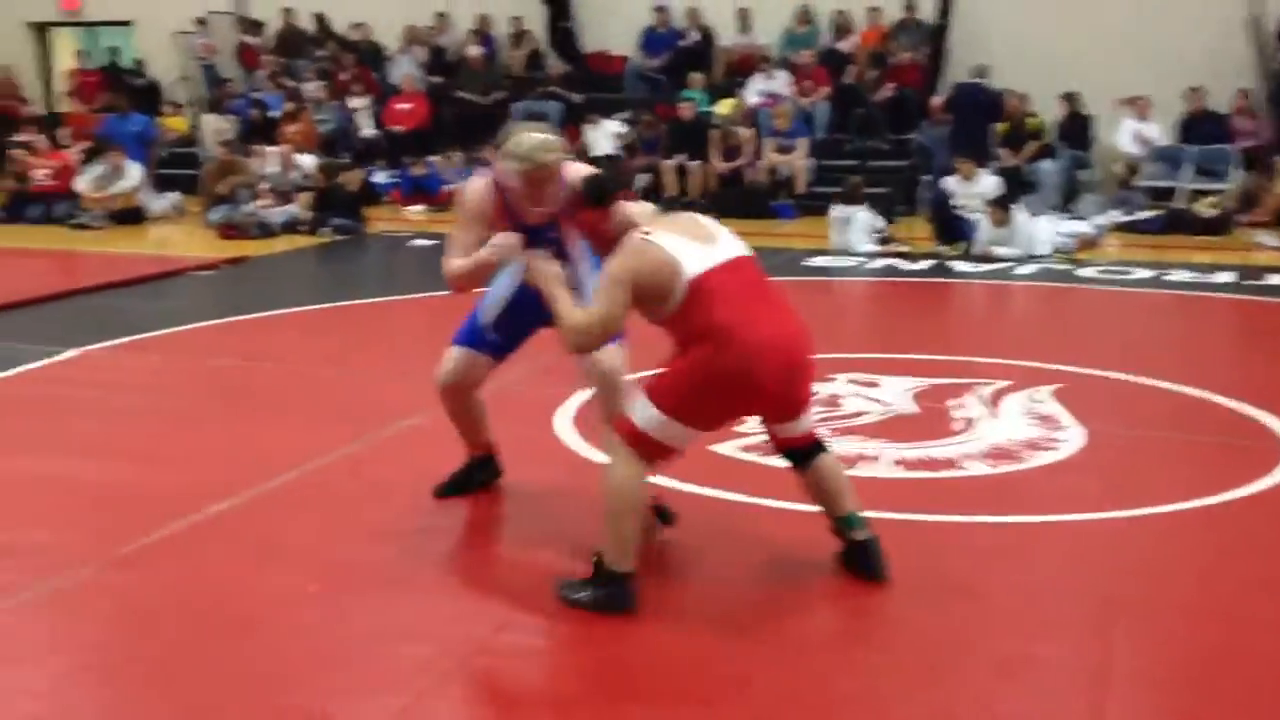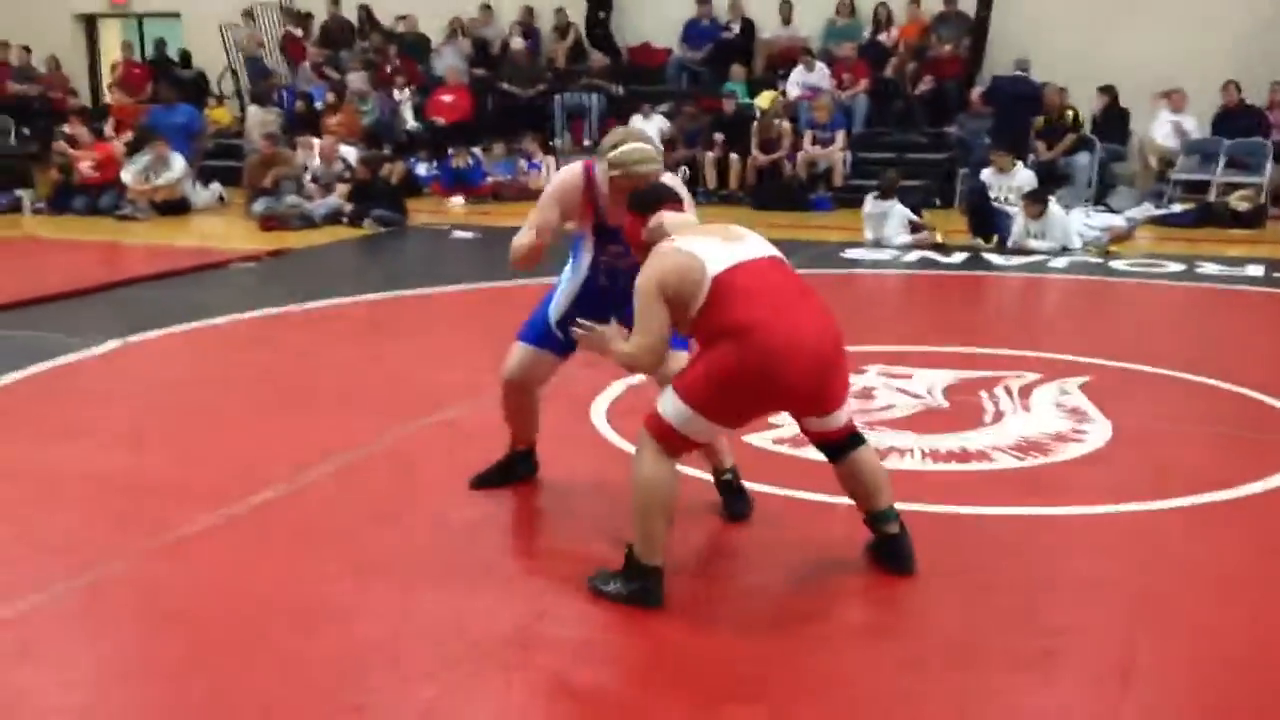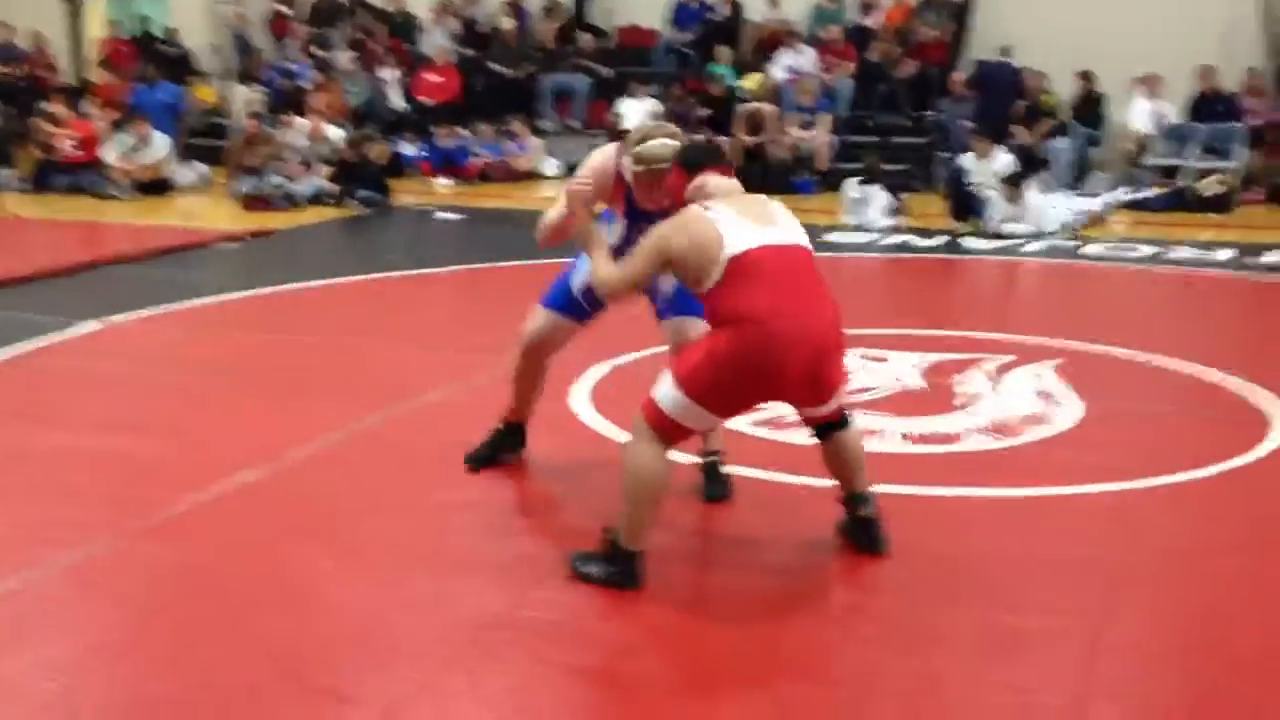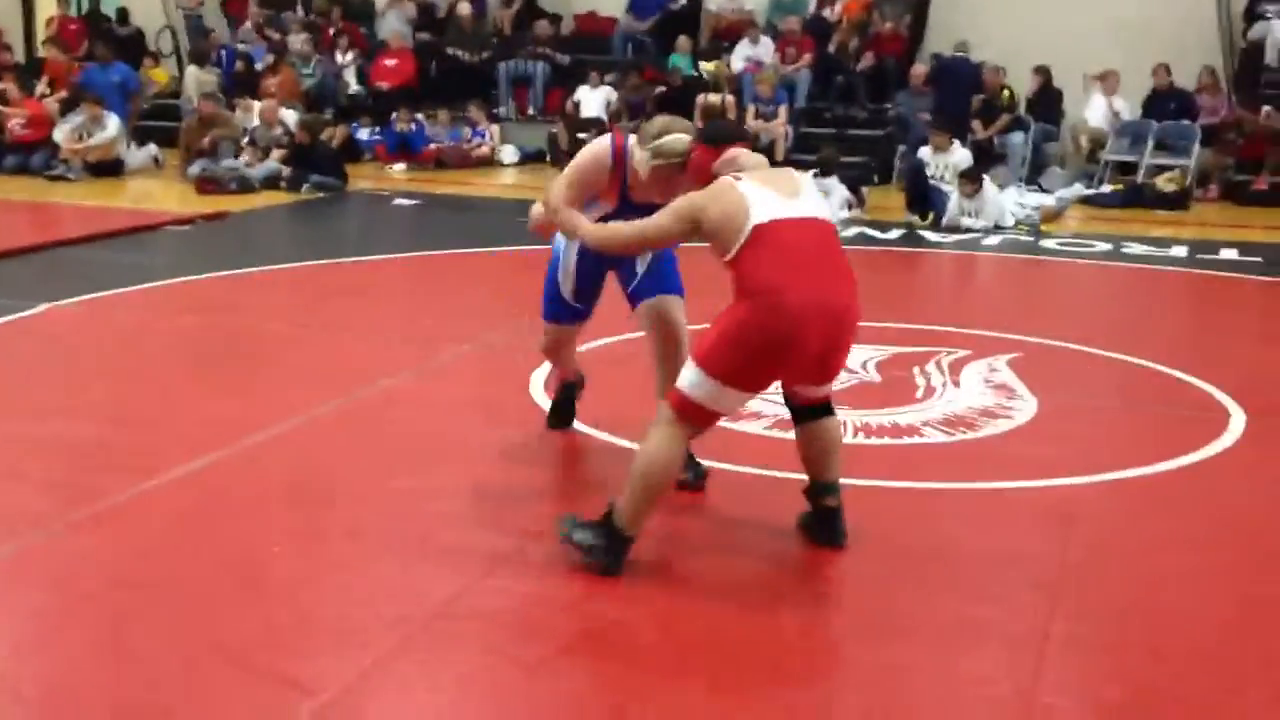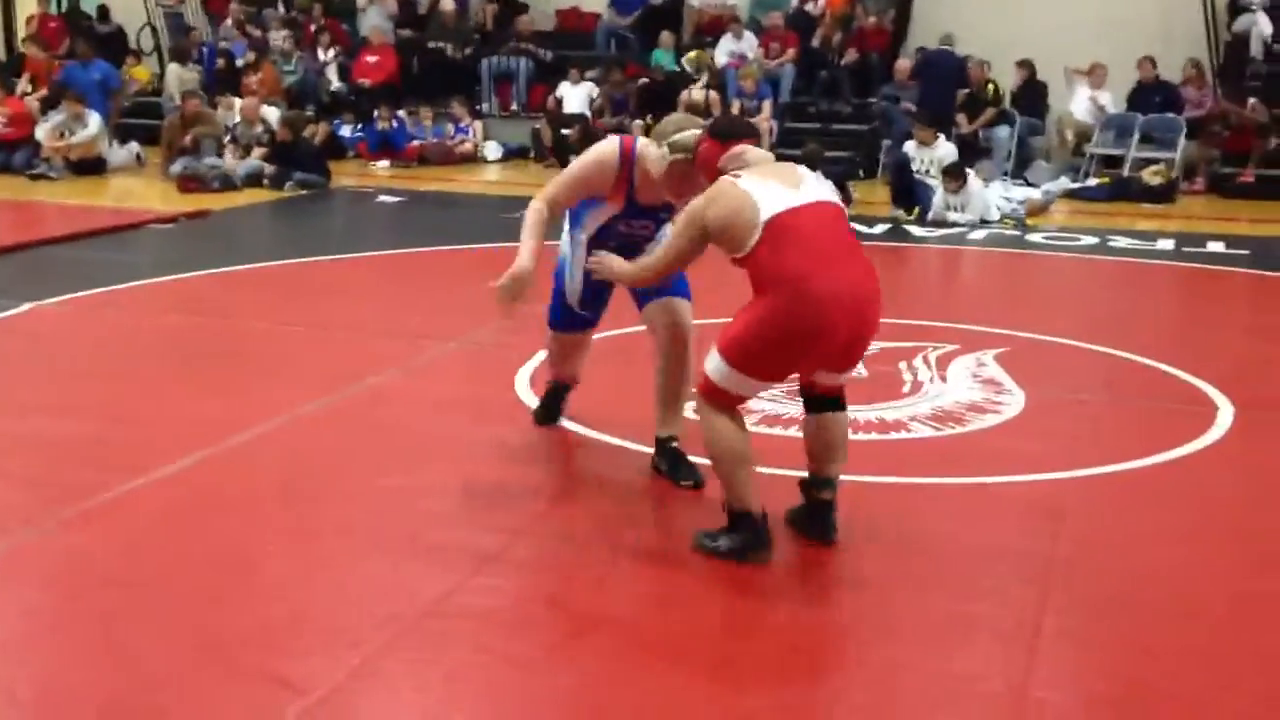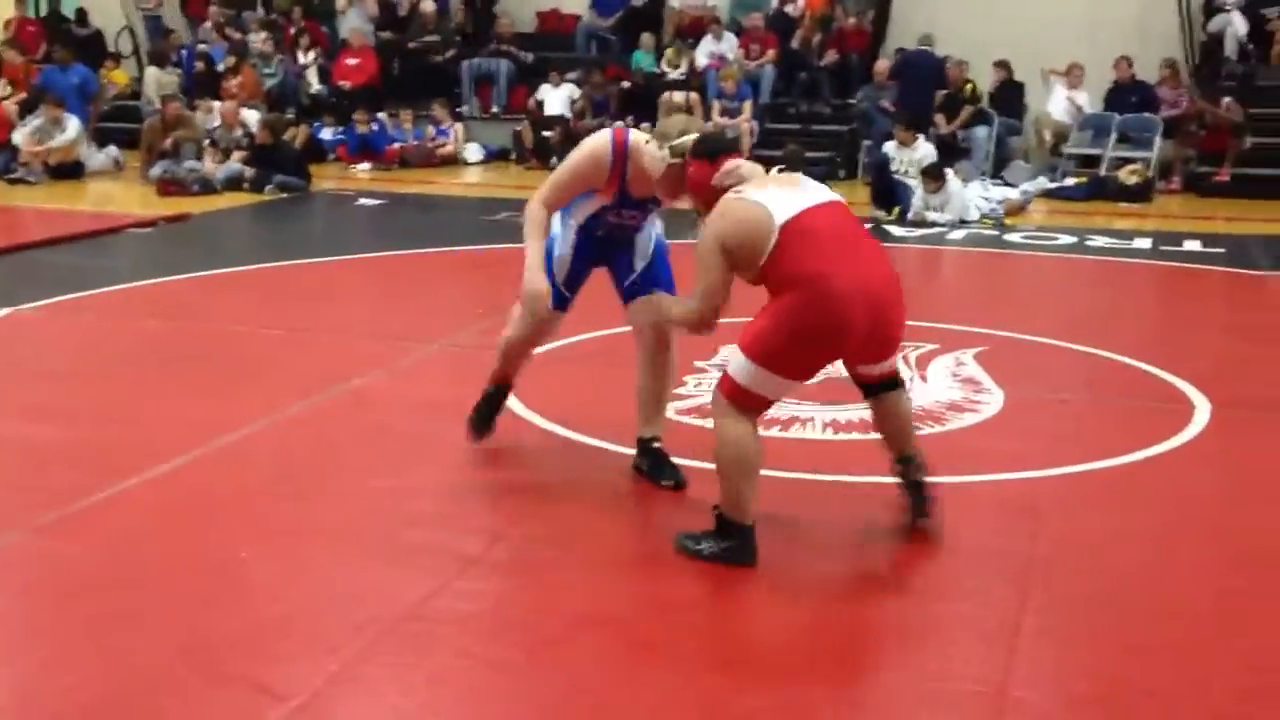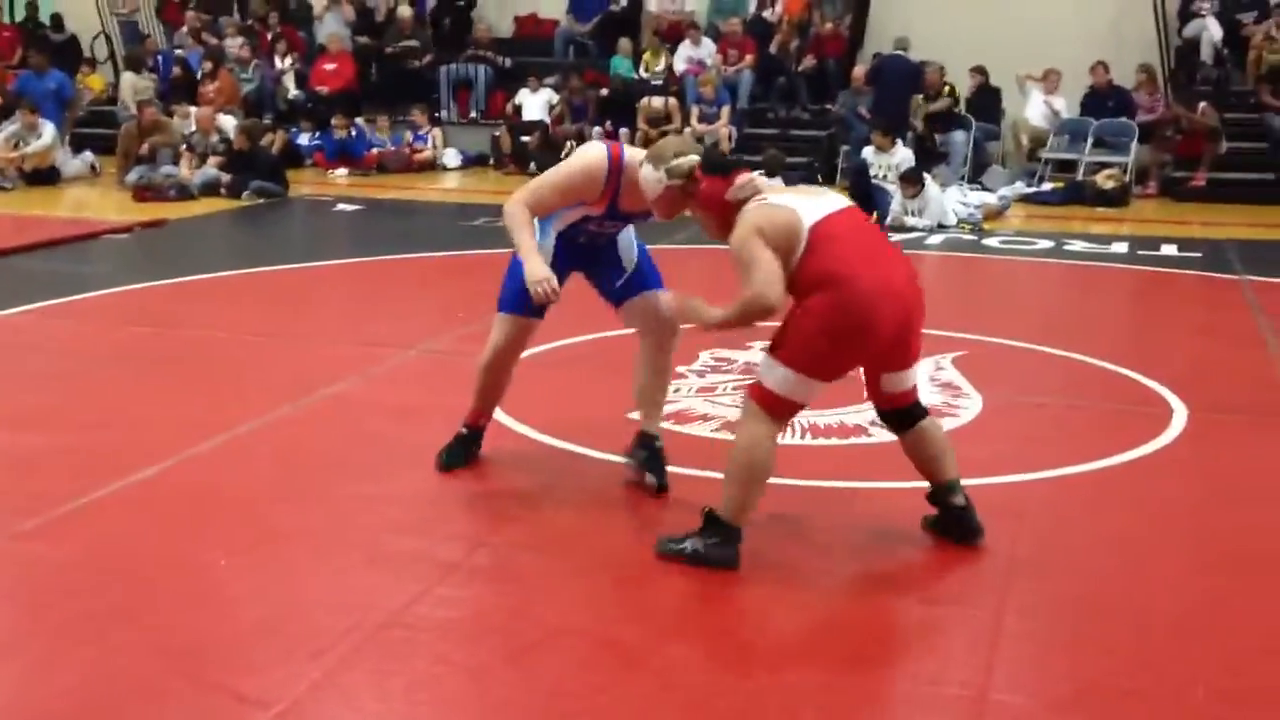
dt=0.2s
person 1, frame 1
left shoulder: (628, 259)
right shoulder: (699, 222)
left elbow: (583, 337)
left wrist: (553, 287)
left hip: (727, 358)
right hip: (786, 341)
left knee: (628, 447)
right knee: (802, 443)
left ankle: (613, 581)
right ankle: (862, 547)
person 1, frame 2
left shoulder: (657, 268)
right shoulder: (739, 232)
left elbow: (646, 358)
left wrist: (610, 344)
left hip: (755, 356)
right hip: (821, 342)
left knee: (656, 443)
right knee: (840, 437)
left ankle: (644, 576)
right ankle: (892, 540)
person 1, frame 3
left shoulder: (680, 228)
right shoulder: (774, 208)
left elbow: (612, 285)
left wrist: (592, 241)
left hip: (754, 343)
right hip: (821, 333)
left knee: (651, 430)
right knee: (829, 417)
left ankle: (623, 558)
right ankle: (864, 521)
person 1, frame 4
left shoulder: (708, 200)
right shoulder: (801, 182)
left elbow: (619, 240)
left wrist: (573, 223)
left hip: (771, 316)
right hip: (839, 310)
left knee: (676, 420)
right knee: (812, 401)
left ankle: (614, 536)
right ankle: (828, 514)
person 1, frame 5
left shoulder: (714, 201)
right shoulder: (805, 174)
left elbow: (648, 275)
left wrist: (616, 267)
left hip: (793, 306)
right hip: (861, 298)
left knee: (713, 404)
right knee: (824, 392)
left ankle: (748, 526)
right ankle: (820, 506)
person 1, frame 6
left shoulder: (721, 222)
right shoulder: (799, 181)
left elbow: (703, 317)
left wrist: (672, 311)
left hip: (817, 305)
right hip: (879, 289)
left knee: (733, 406)
right knee: (879, 378)
left ankle: (735, 533)
right ankle: (914, 486)
person 1, frame 7
left shoulder: (747, 230)
right shoulder: (802, 193)
left elbow: (768, 299)
left wrist: (717, 317)
left hip: (848, 305)
right hip: (902, 292)
left knee: (763, 411)
right knee: (901, 407)
left ankle: (720, 535)
right ankle: (957, 509)
person 2, frame 1
left shoulder: (582, 182)
right shoulder: (481, 193)
right elbow: (454, 277)
right wrist: (486, 258)
left hip: (582, 287)
right hip: (522, 286)
left knee: (609, 369)
right knee: (452, 379)
right ankle: (482, 461)
person 2, frame 2
left shoulder: (668, 193)
right shoulder: (572, 183)
right elbow: (519, 256)
right wrist: (539, 237)
right hip: (589, 282)
left knee: (678, 376)
right knee: (515, 375)
left ankle: (727, 477)
right ankle: (521, 456)
person 2, frame 3
right shoulder: (606, 164)
right elbow: (547, 237)
right wrist: (569, 209)
right hip: (609, 250)
left knee: (694, 346)
right knee: (534, 339)
left ankle: (711, 459)
right ankle: (512, 430)
person 2, frame 4
right shoulder: (602, 157)
right elbow: (540, 223)
right wrist: (551, 210)
left knee: (670, 327)
right knee: (556, 343)
right ankle: (569, 381)
person 2, frame 5
left shoulder: (691, 178)
right shoulder: (609, 159)
right elbow: (544, 204)
right wrist: (525, 258)
left hip: (650, 245)
right hip: (591, 241)
left knee: (678, 329)
right knee: (565, 350)
left ankle: (667, 445)
right ankle: (561, 383)
person 2, frame 6
left shoulder: (680, 174)
right shoulder: (604, 150)
right elbow: (540, 203)
right wrist: (532, 274)
left hip: (636, 236)
right hip: (578, 229)
left knee: (658, 330)
right knee: (523, 333)
left ankle: (649, 447)
right ankle: (498, 385)
person 2, frame 7
right shoulder: (594, 166)
right elbow: (517, 204)
right wrist: (532, 262)
left hip: (610, 240)
right hip: (553, 235)
left knee: (661, 317)
right knee: (504, 344)
left ankle: (648, 442)
right ankle: (471, 431)
